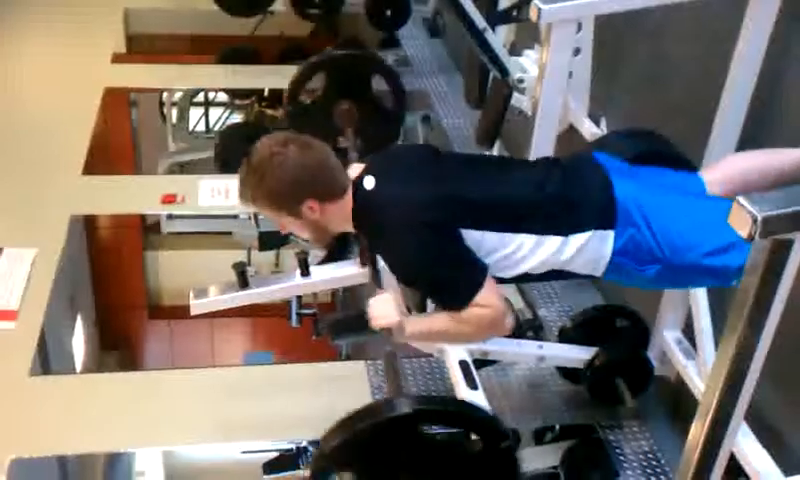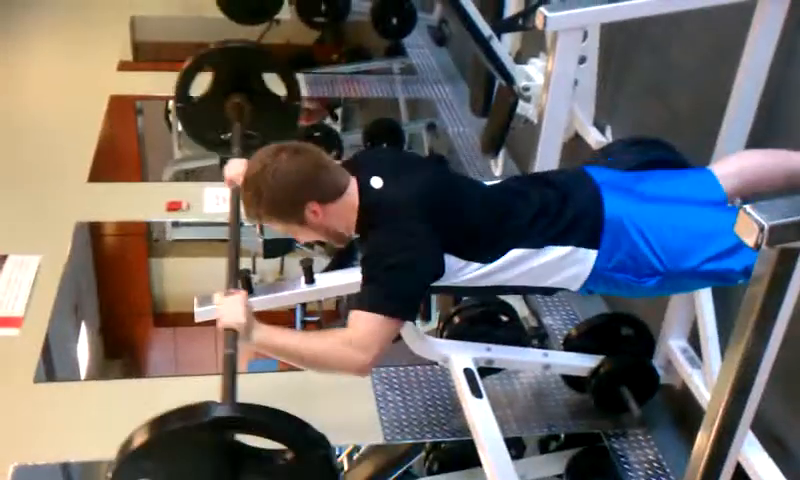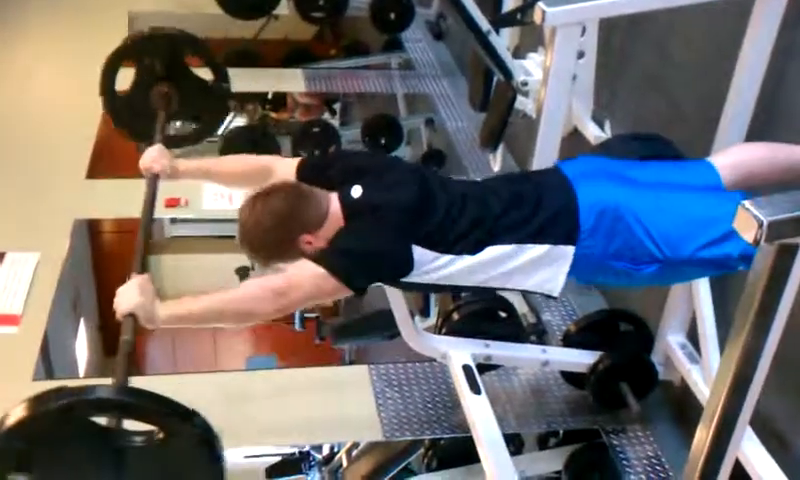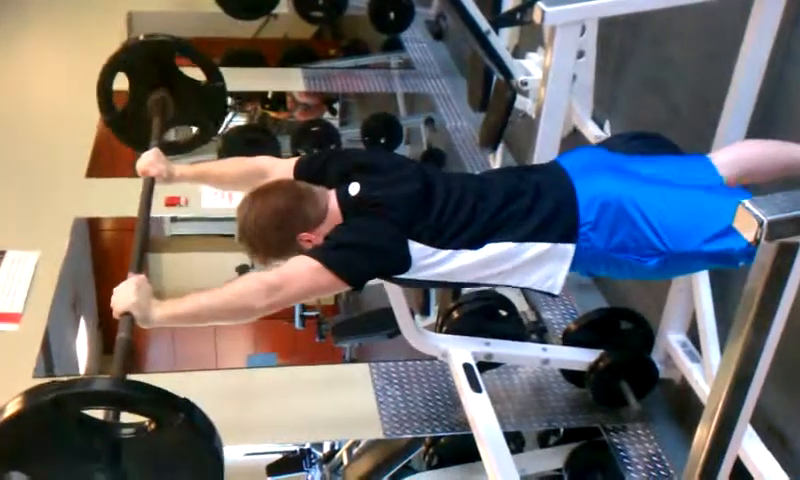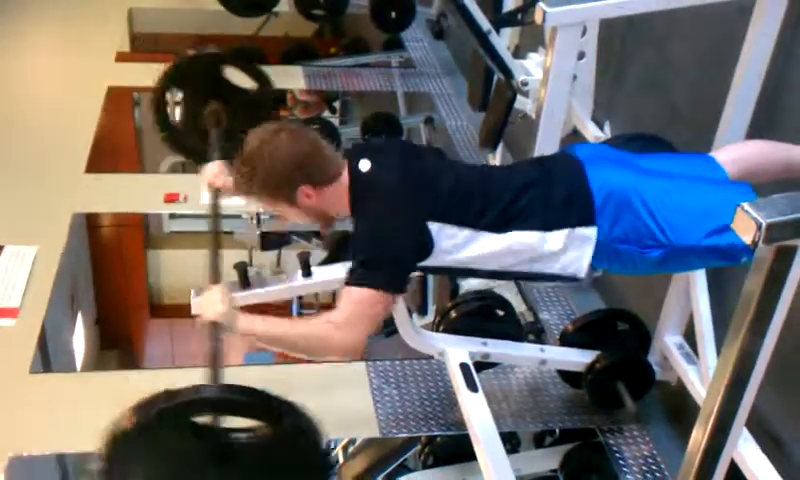
dt=0.5s
person 1, frame 1
left shoulder: (408, 237)
right shoulder: (380, 167)
left elbow: (493, 319)
left wrist: (403, 326)
right wrist: (325, 159)
left hip: (612, 231)
right hip: (586, 179)
right knee: (713, 188)
person 1, frame 2
left shoulder: (397, 243)
right shoulder: (371, 166)
left elbow: (359, 352)
right elbow: (322, 175)
left wrist: (253, 331)
right wrist: (257, 175)
left hip: (602, 244)
right hip: (583, 193)
right knee: (721, 184)
person 1, frame 3
left shoulder: (373, 240)
right shoulder: (351, 171)
left elbow: (275, 297)
right elbow: (270, 168)
left wrist: (157, 310)
right wrist: (180, 166)
left hip: (583, 232)
right hip: (568, 187)
left knee: (743, 226)
right knee: (717, 177)
person 1, frame 4
left shoulder: (372, 235)
right shoulder: (348, 169)
left elbow: (272, 292)
right elbow: (266, 168)
left wrist: (154, 310)
right wrist: (177, 170)
left hip: (587, 227)
right hip: (570, 177)
right knee: (719, 173)
person 1, frame 5
left shoulder: (387, 223)
right shoulder: (363, 159)
left elbow: (345, 336)
right elbow: (295, 169)
left wrist: (234, 319)
right wrist: (238, 177)
left hip: (596, 223)
right hip: (579, 174)
right knee: (719, 173)
